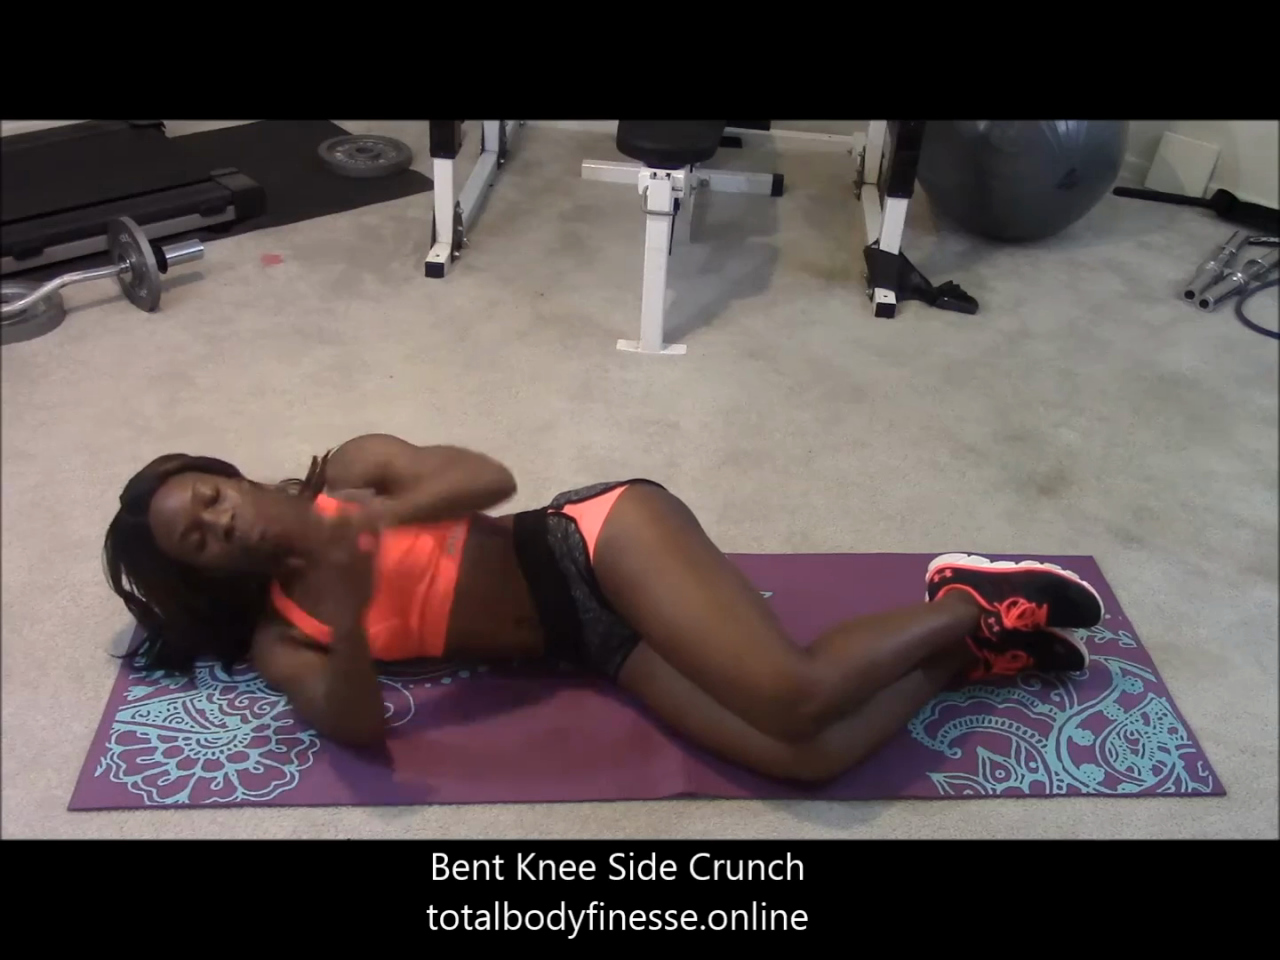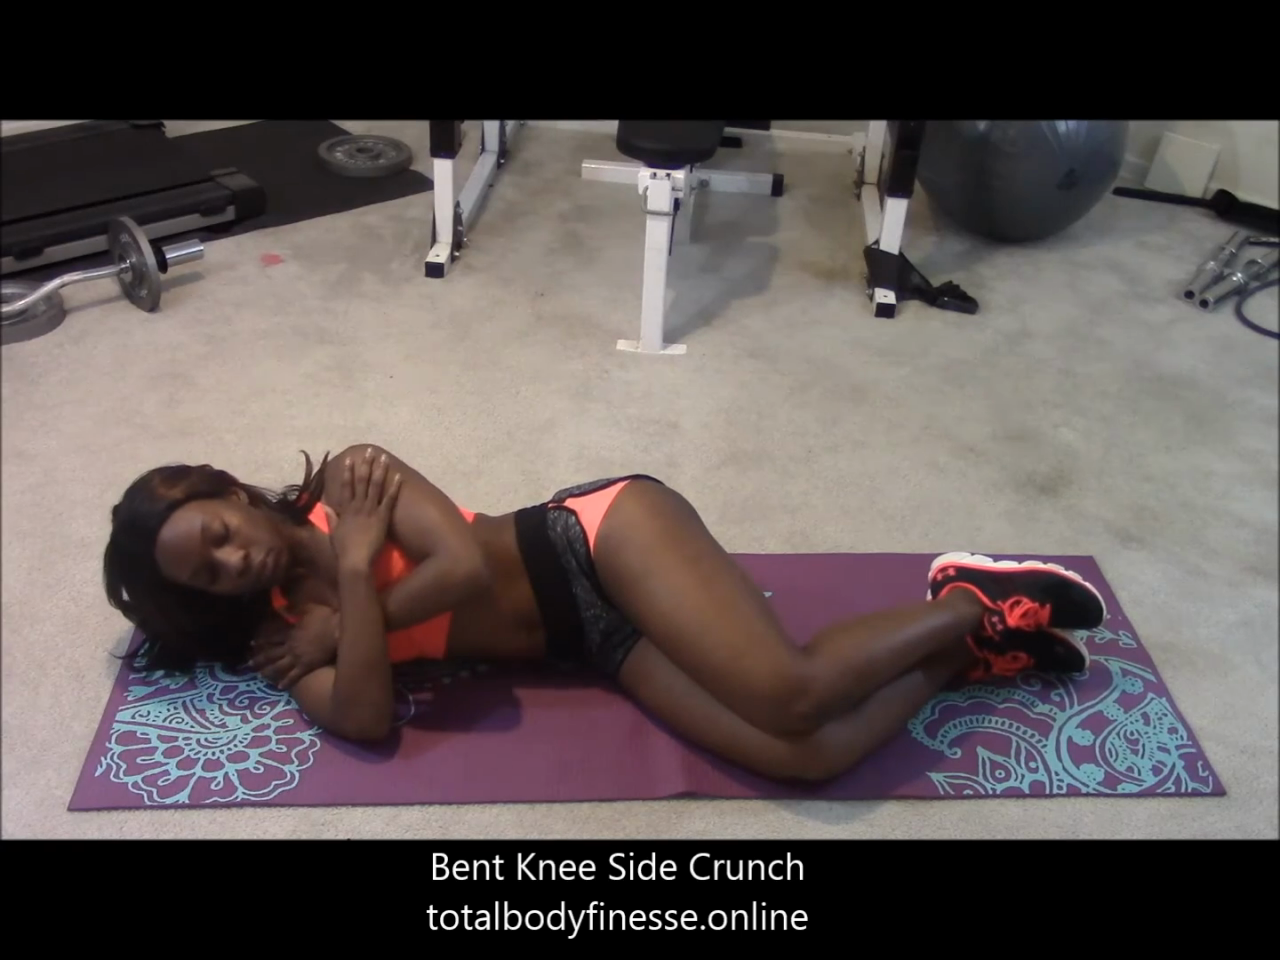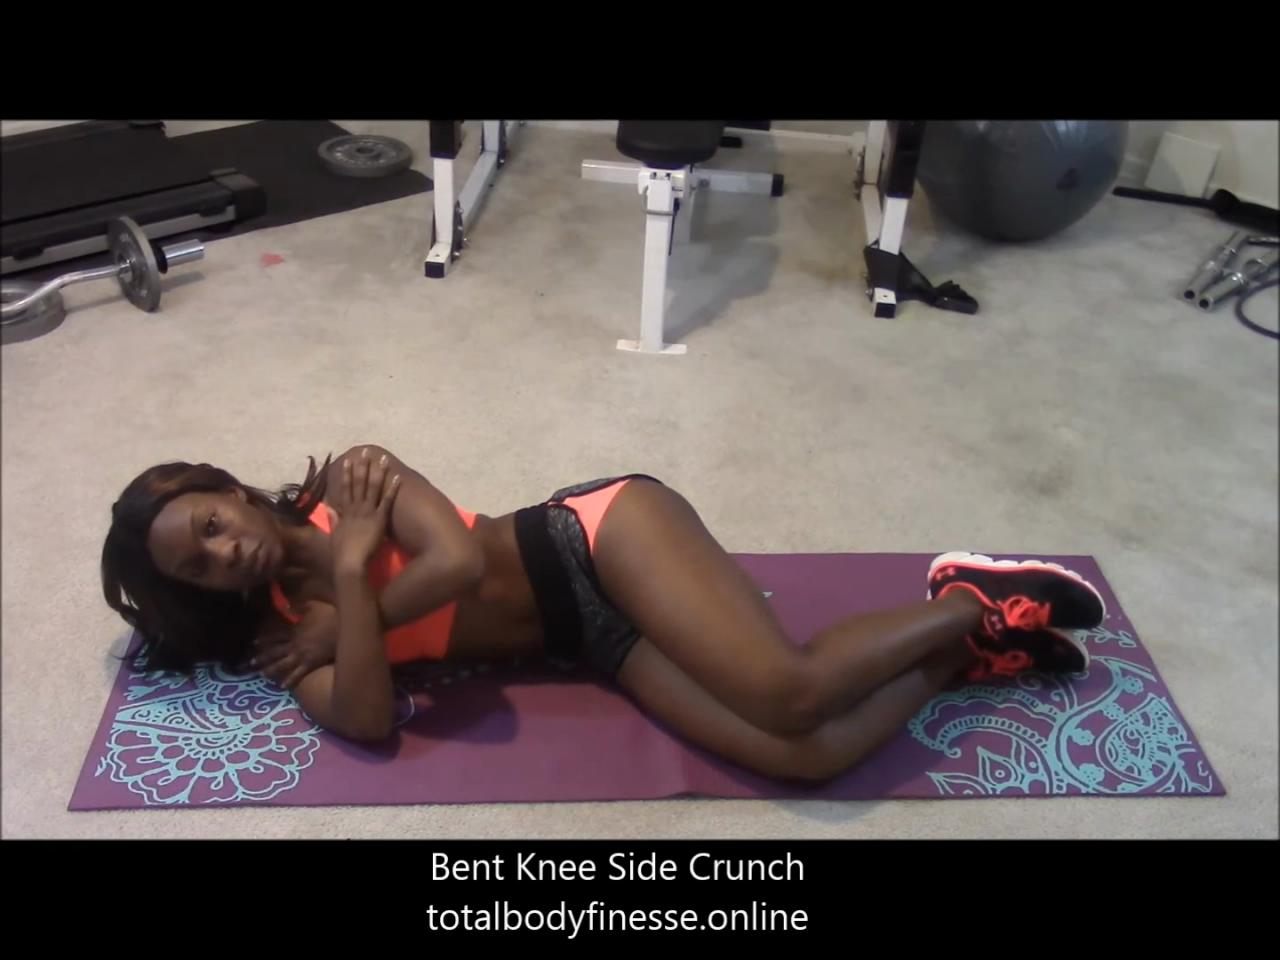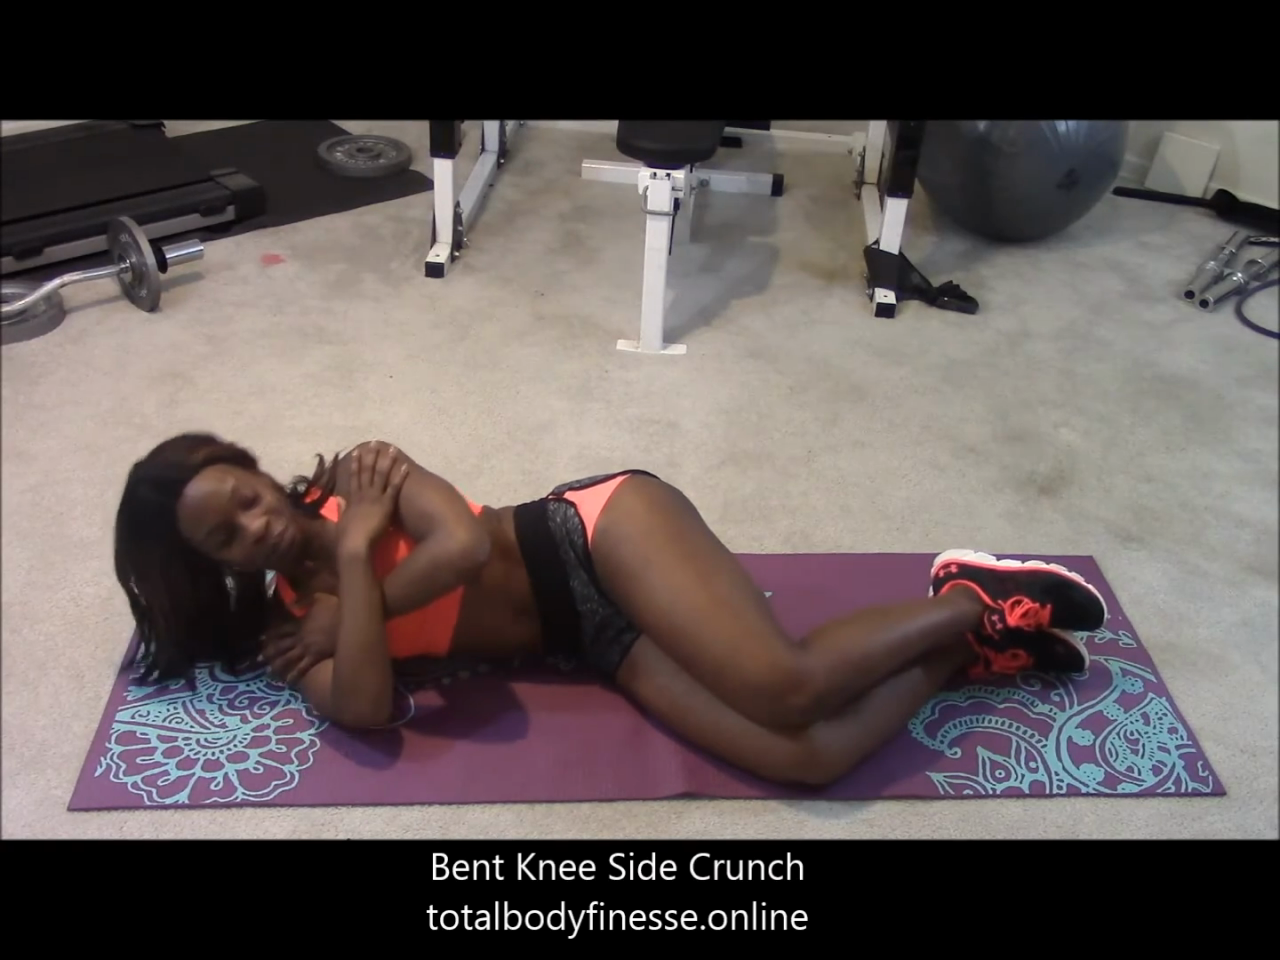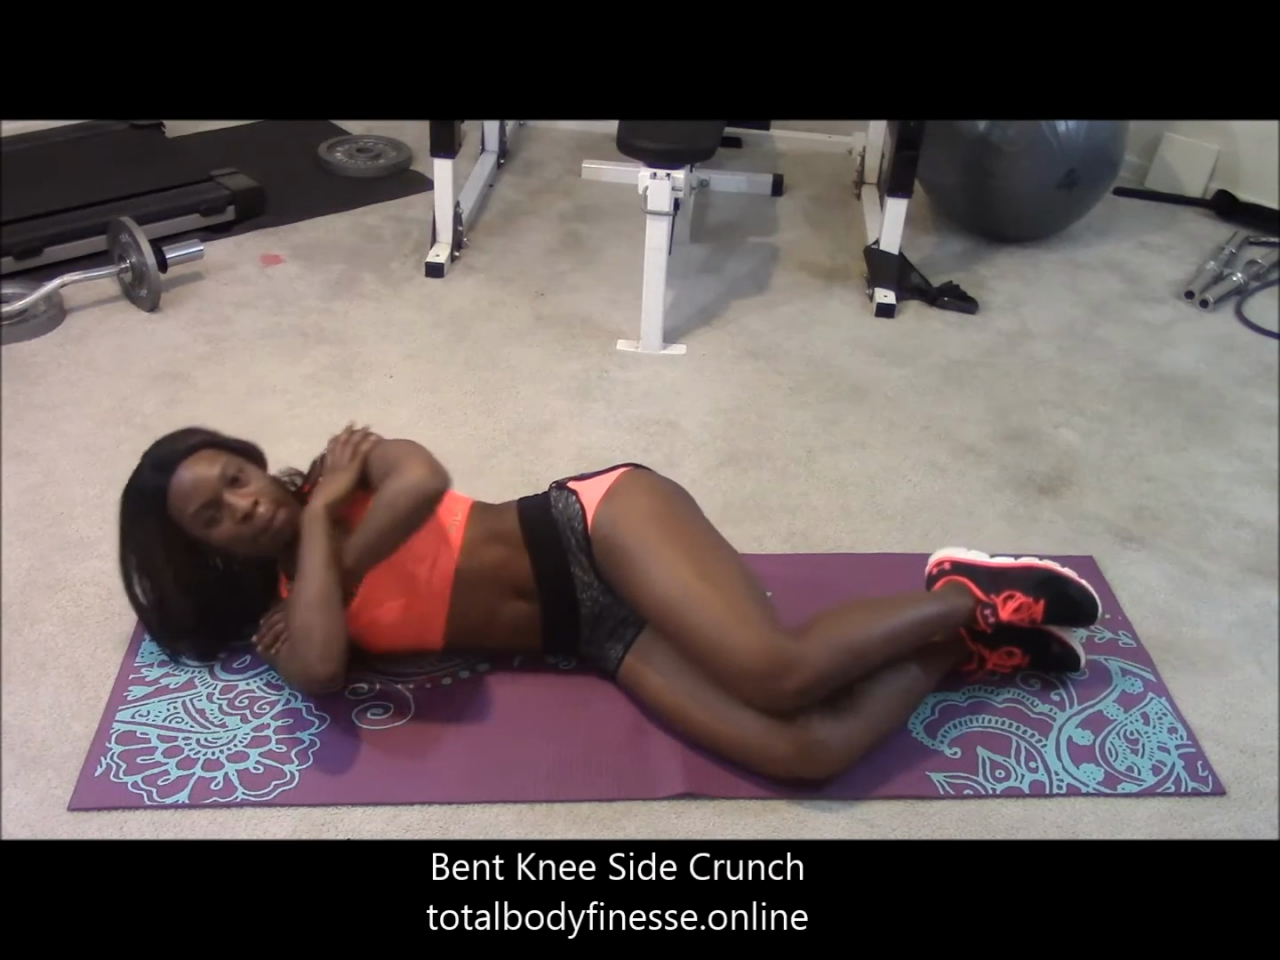
dt=1s
person 1, frame 1
left shoulder: (346, 473)
right shoulder: (278, 633)
left elbow: (489, 475)
right elbow: (360, 725)
left wrist: (360, 514)
right wrist: (347, 616)
left hip: (600, 538)
right hip: (593, 643)
left knee: (795, 695)
right knee: (808, 753)
left ankle: (973, 603)
right ankle: (968, 644)
person 1, frame 2
left shoulder: (347, 478)
right shoulder: (282, 632)
left elbow: (465, 565)
right elbow: (364, 720)
left wrist: (349, 612)
right wrist: (355, 571)
left hip: (603, 532)
right hip: (596, 641)
left knee: (791, 695)
right knee: (805, 753)
left ankle: (976, 599)
right ankle: (967, 646)
person 1, frame 3
left shoulder: (350, 482)
right shoulder: (283, 633)
left elbow: (459, 558)
right elbow: (366, 720)
left wrist: (353, 589)
right wrist: (351, 569)
left hip: (601, 533)
right hip: (597, 638)
left knee: (791, 695)
right knee: (804, 751)
left ankle: (974, 596)
right ankle: (967, 646)
person 1, frame 4
left shoulder: (357, 474)
right shoulder: (290, 621)
left elbow: (464, 547)
right elbow: (364, 709)
left wrist: (358, 586)
right wrist: (350, 552)
left hip: (603, 530)
right hip: (597, 636)
left knee: (787, 689)
right knee: (810, 753)
left ankle: (975, 598)
right ankle: (970, 637)
person 1, frame 5
left shoulder: (351, 463)
right shoulder: (281, 611)
left elbow: (427, 481)
right elbow: (320, 667)
left wrist: (335, 521)
right wrist: (318, 519)
left hip: (599, 521)
right hip: (596, 632)
left knee: (781, 671)
right knee: (809, 746)
left ankle: (967, 591)
right ankle: (966, 640)
